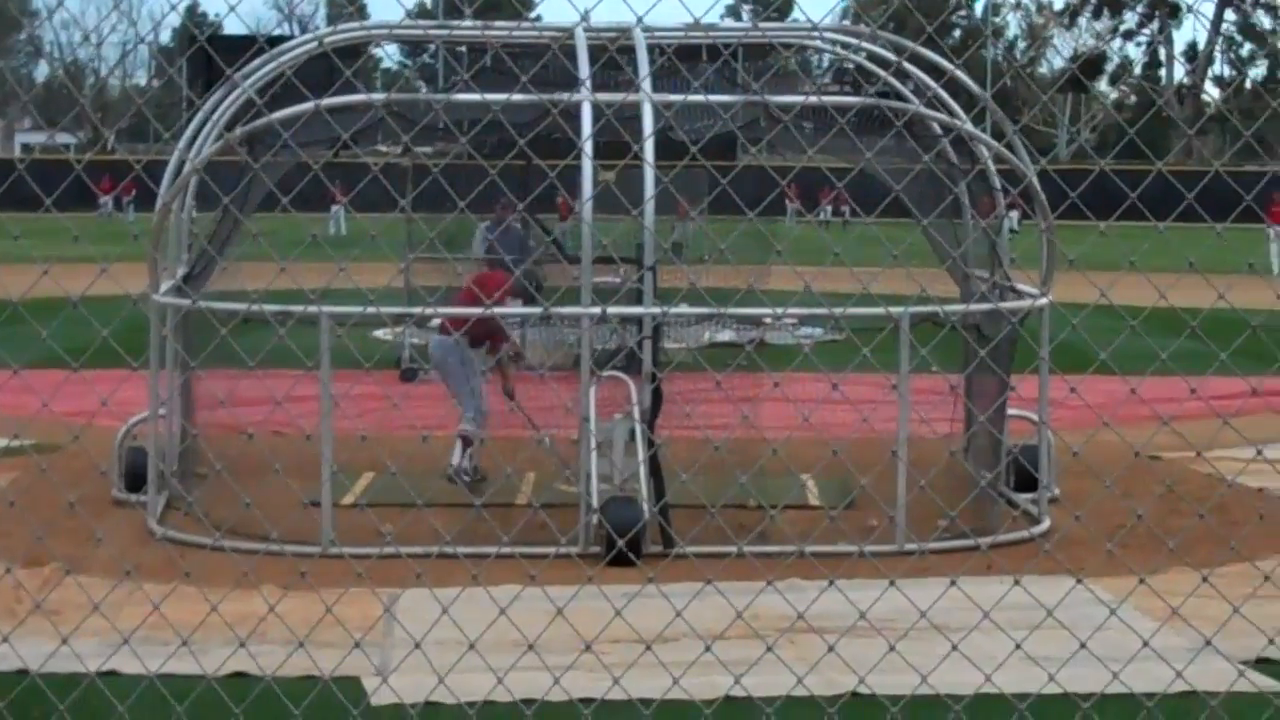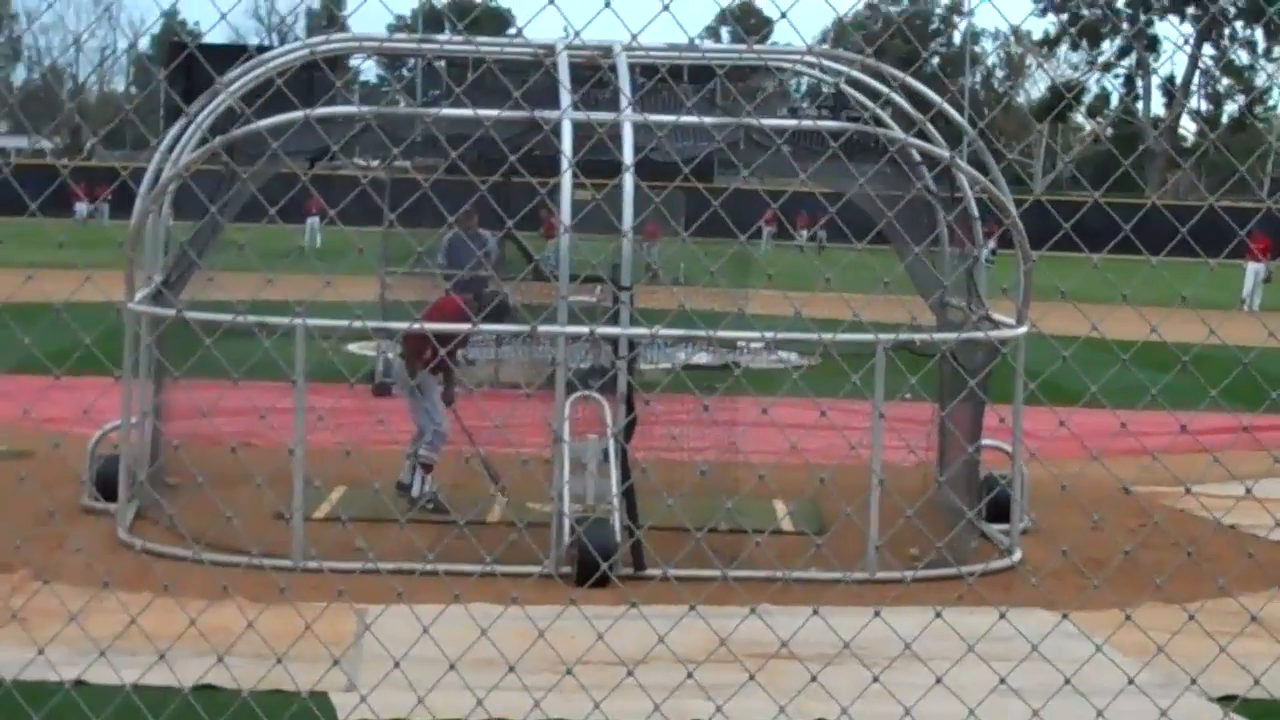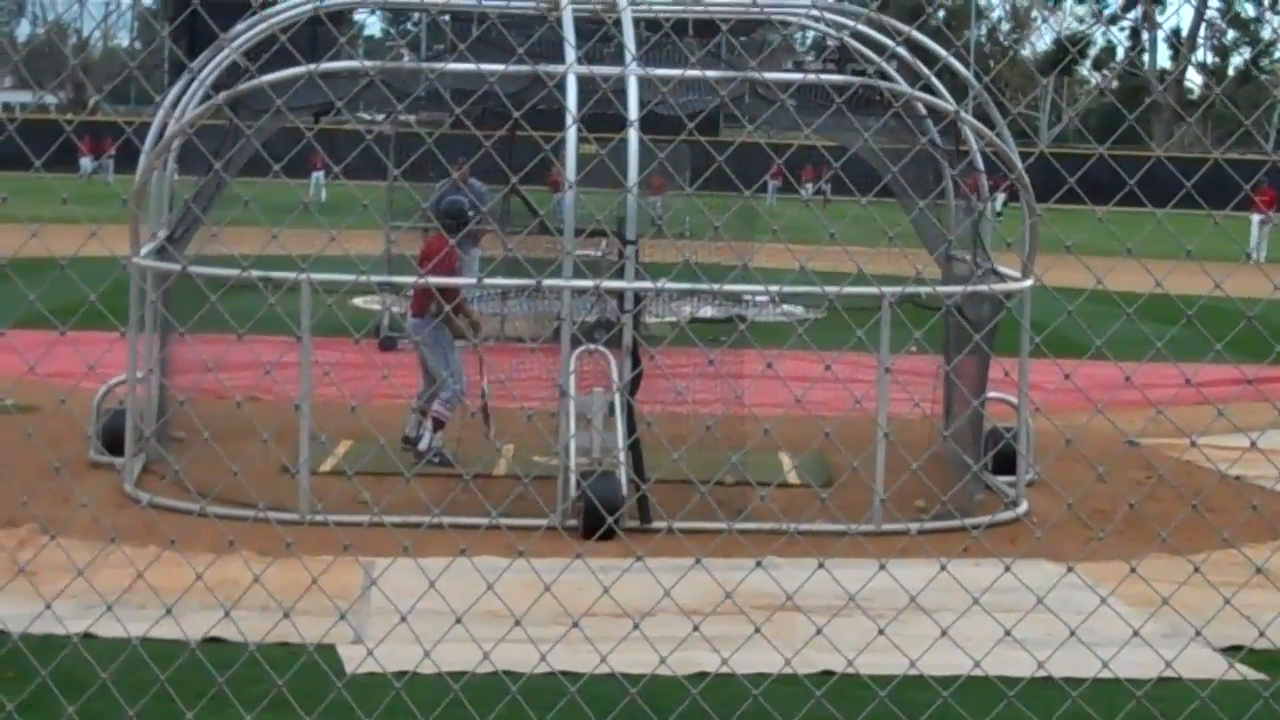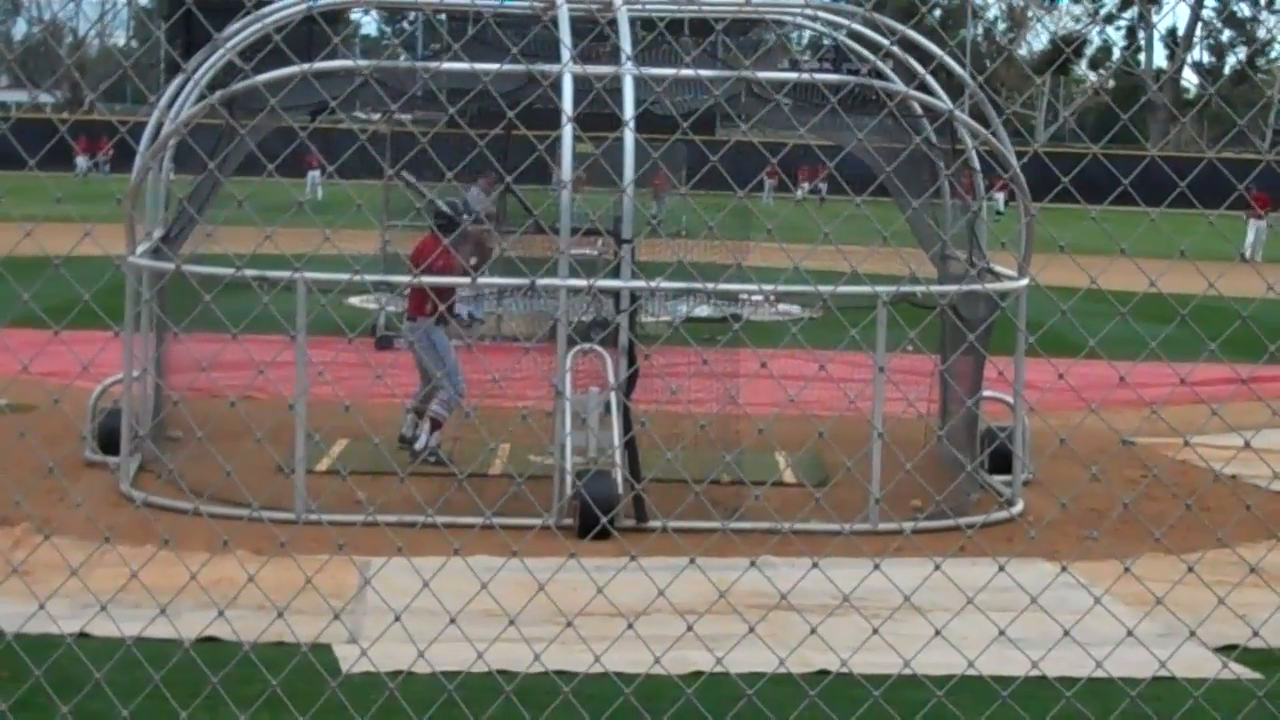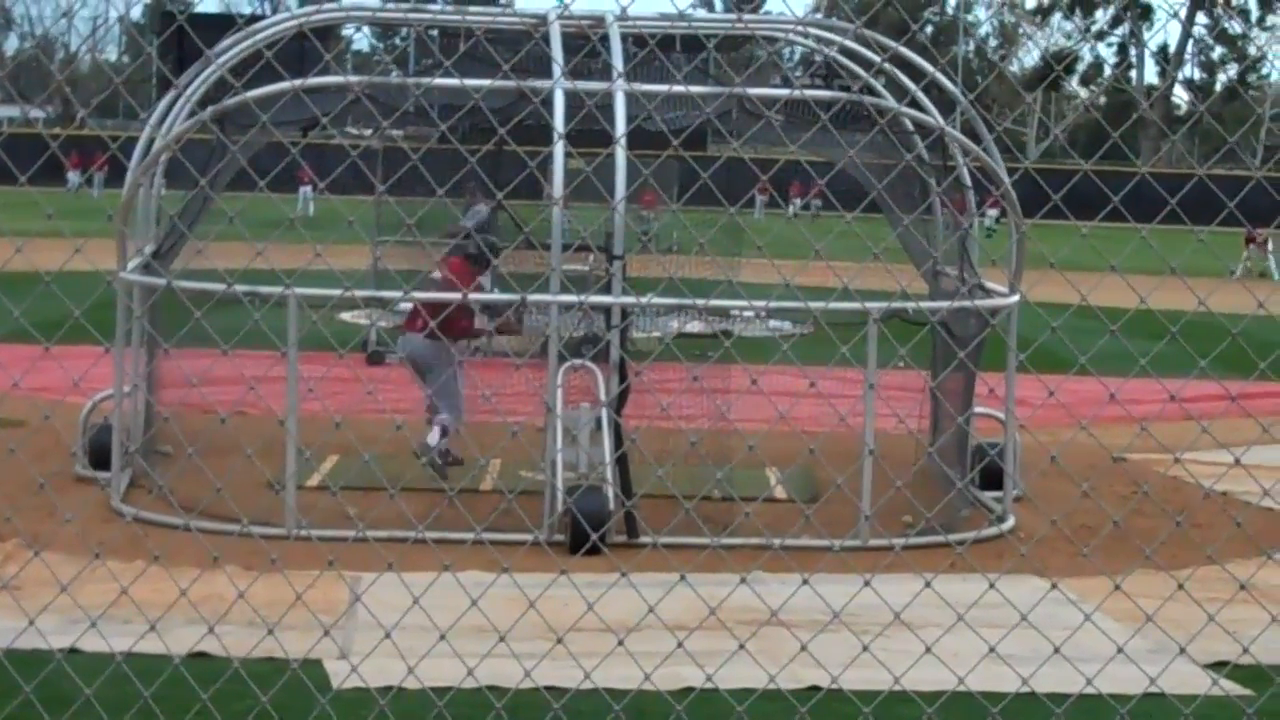
dt=1s
person 1, frame 1
left shoulder: (497, 298)
right shoulder: (498, 281)
left elbow: (494, 345)
left wrist: (506, 380)
right wrist: (509, 343)
left hip: (441, 343)
right hip: (454, 345)
left knee: (469, 407)
right knee: (477, 410)
left ankle: (464, 463)
right ankle: (458, 467)
person 1, frame 2
left shoulder: (465, 312)
right shoulder: (453, 308)
right elbow: (413, 335)
left wrist: (450, 387)
right wrist: (412, 376)
left hip: (428, 370)
right hip: (415, 370)
left knee: (428, 427)
right knee: (438, 430)
left ankle: (408, 481)
right ankle: (420, 494)
person 1, frame 3
left shoulder: (444, 246)
right shoulder: (441, 248)
left elbow: (451, 291)
right elbow: (432, 295)
left wrist: (469, 317)
right wrist: (454, 324)
left hip: (425, 322)
right hip: (430, 324)
left knee: (434, 382)
right knee: (454, 387)
left ankle: (412, 434)
right ankle: (428, 446)
person 1, frame 4
left shoulder: (443, 246)
right shoulder: (430, 247)
left elbow: (470, 273)
right elbow: (452, 275)
left wrist: (482, 250)
right wrist: (469, 245)
left hip: (427, 324)
right hip: (426, 326)
left knee: (432, 384)
right knee: (455, 388)
left ankle: (409, 434)
right ankle: (424, 446)
person 1, frame 5
left shoulder: (453, 261)
right shoulder: (464, 276)
left hip: (409, 341)
right hip: (432, 343)
left knee: (436, 396)
right knee: (451, 408)
left ankle: (437, 448)
right ankle: (430, 447)
